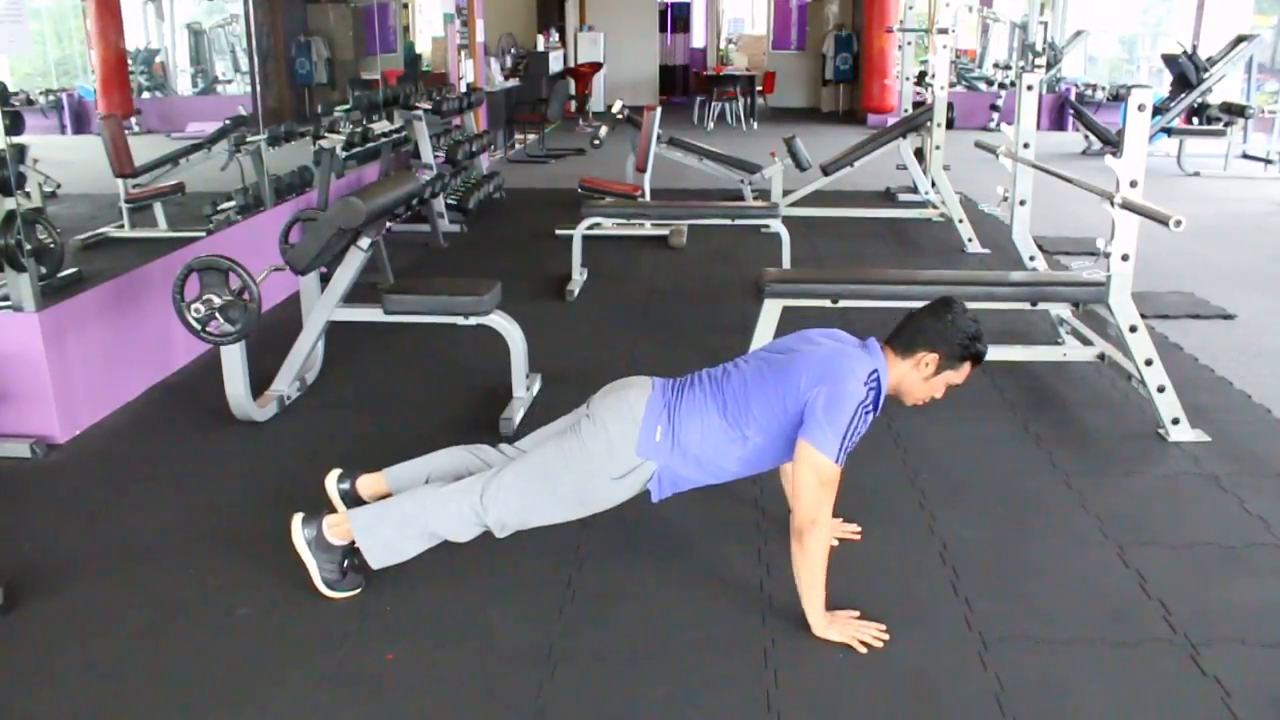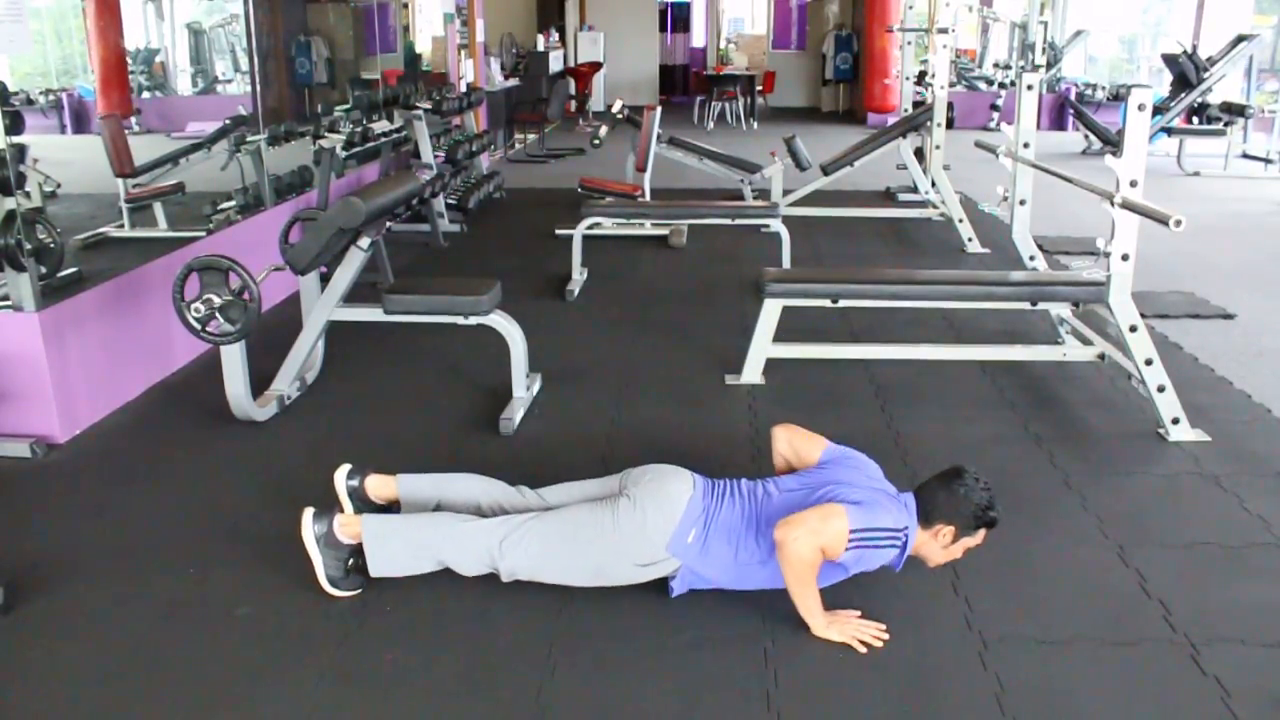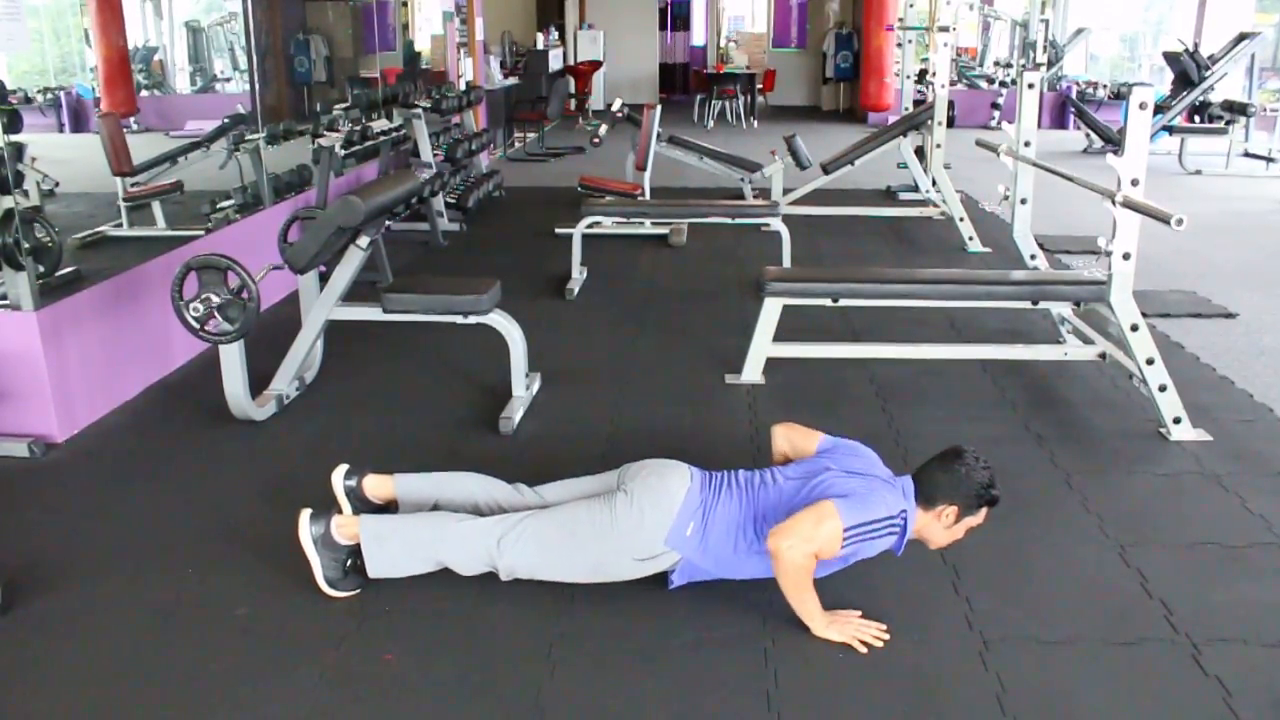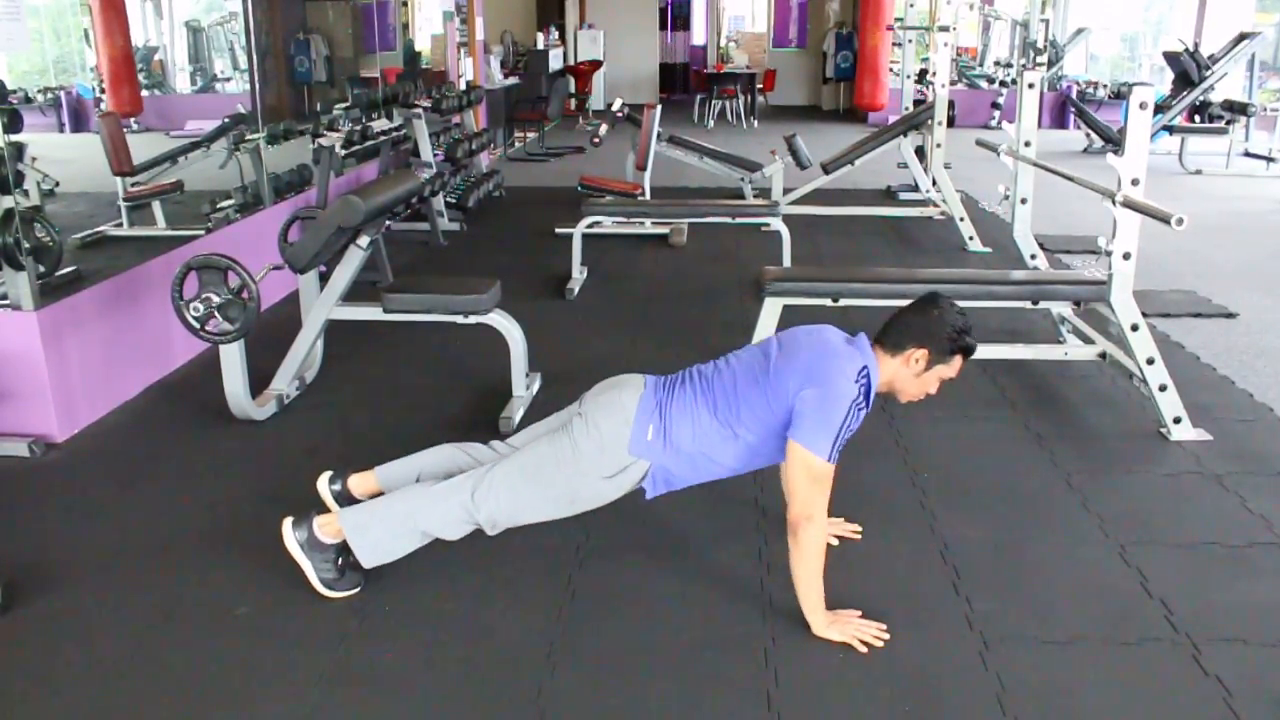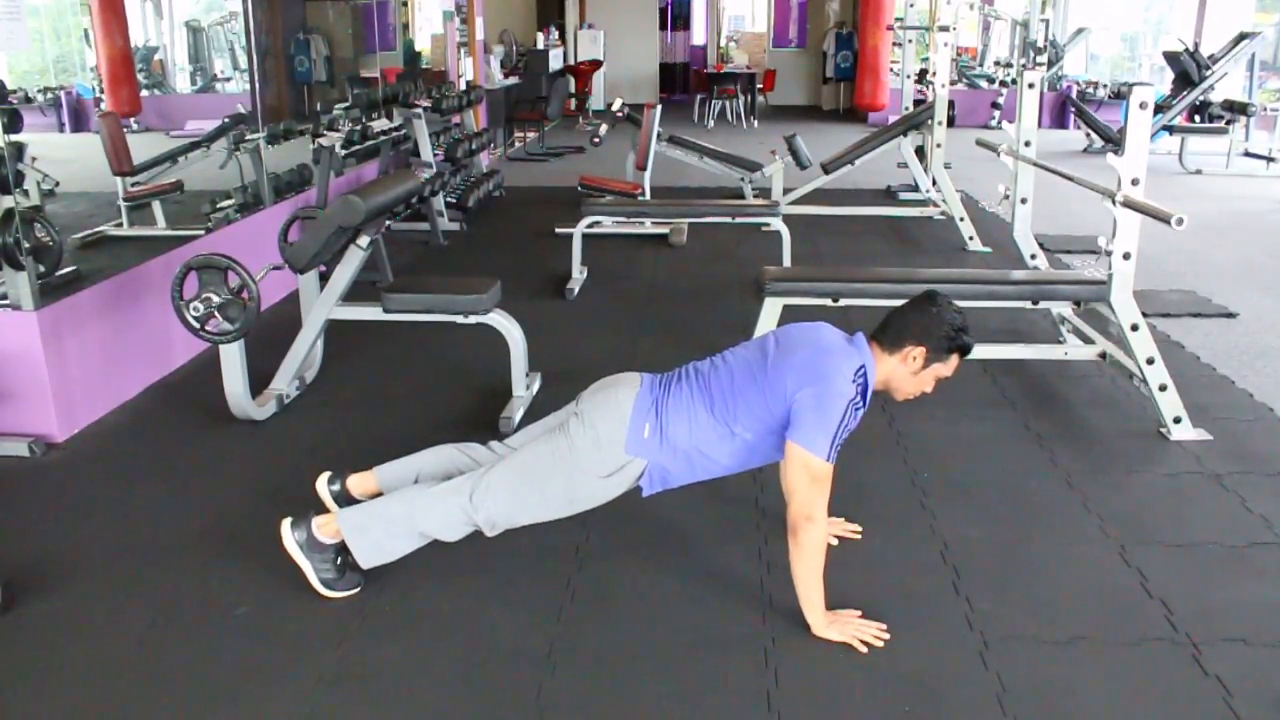
dt=0.5s
person 1, frame 1
left shoulder: (842, 347)
right shoulder: (851, 389)
right elbow: (809, 521)
left wrist: (811, 516)
right wrist: (818, 618)
left hip: (636, 409)
right hip: (638, 445)
left knee: (501, 465)
right knee: (490, 505)
left ankle: (361, 487)
right ankle: (334, 533)
person 1, frame 2
left shoulder: (865, 478)
right shoulder: (885, 529)
left elbow: (784, 435)
right elbow: (794, 535)
right wrist: (817, 619)
left hip: (670, 495)
right hip: (668, 533)
left knee: (521, 505)
right knee: (501, 546)
left ankle: (373, 488)
right ankle: (344, 530)
person 1, frame 3
left shoulder: (869, 468)
right shoulder: (884, 512)
left elbow: (784, 433)
right elbow: (784, 544)
right wrist: (818, 621)
left hip: (667, 488)
right hip: (666, 529)
left knee: (517, 505)
right knee: (500, 544)
left ankle: (372, 487)
right ankle: (343, 531)
person 1, frame 4
left shoulder: (835, 345)
right shoulder: (841, 387)
right elbow: (803, 518)
left wrist: (812, 517)
right wrist: (818, 618)
left hip: (631, 408)
right hip: (629, 444)
left knee: (492, 463)
right knee: (482, 501)
left ankle: (355, 487)
right ankle: (325, 533)
person 1, frame 5
left shoulder: (831, 342)
right shoulder: (838, 386)
right elbow: (804, 517)
left wrist: (811, 517)
right wrist: (819, 618)
left hip: (628, 404)
right hip: (628, 443)
left knee: (490, 461)
right knee: (481, 502)
left ankle: (354, 485)
right ankle: (324, 532)
